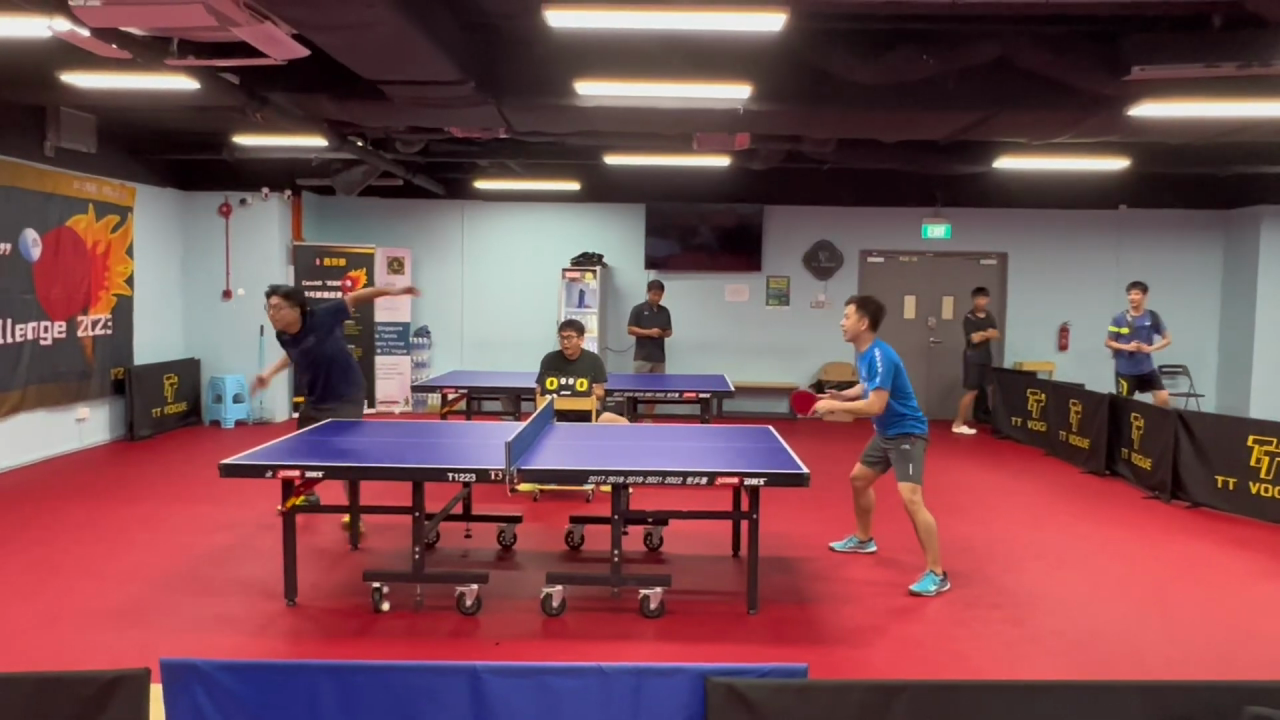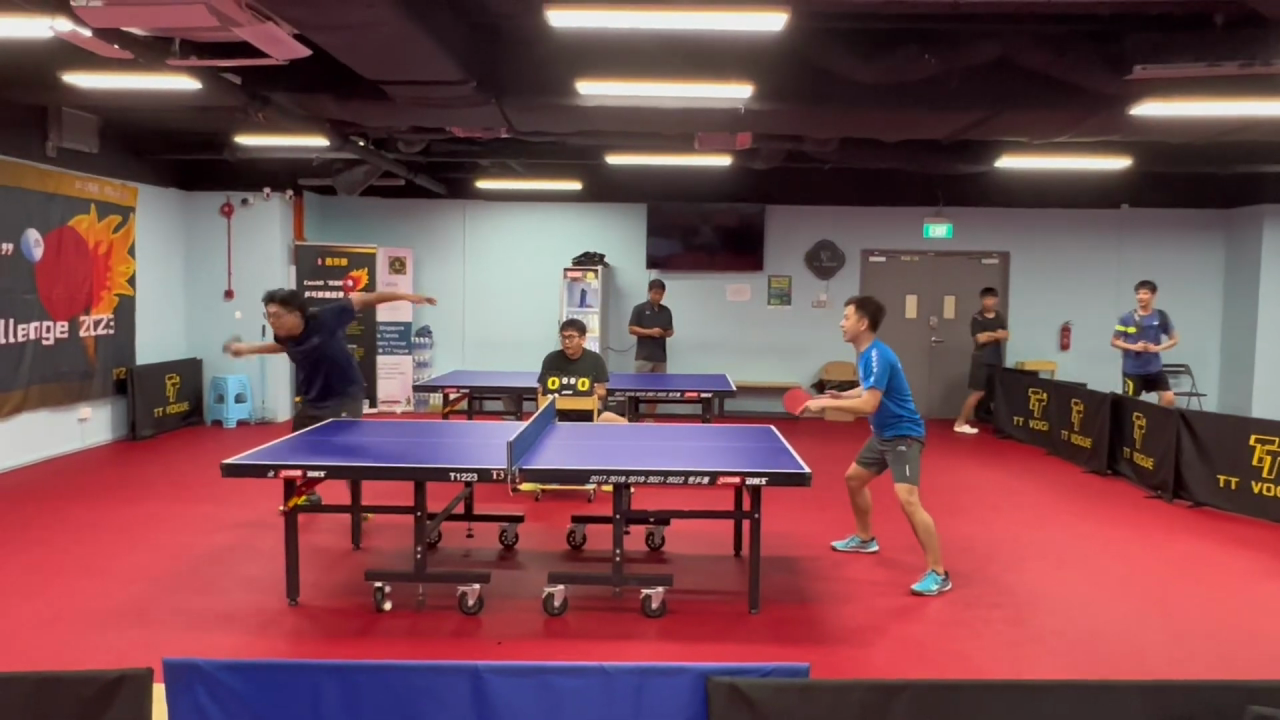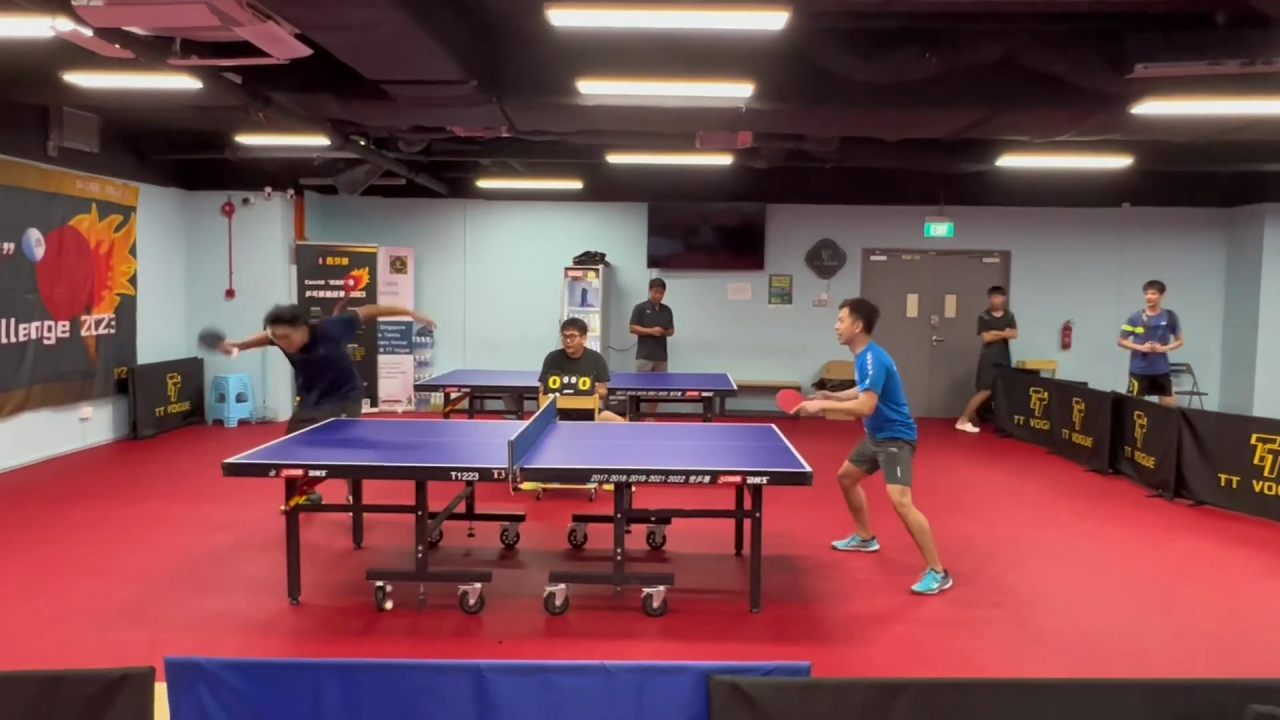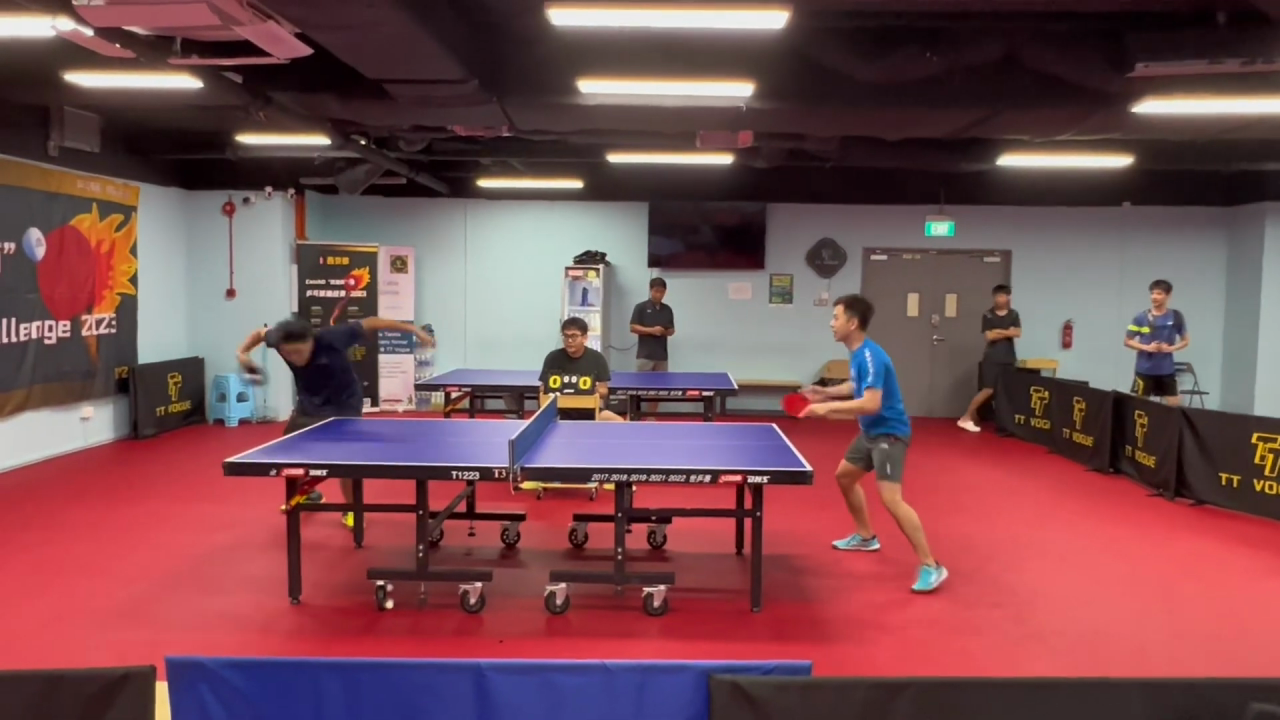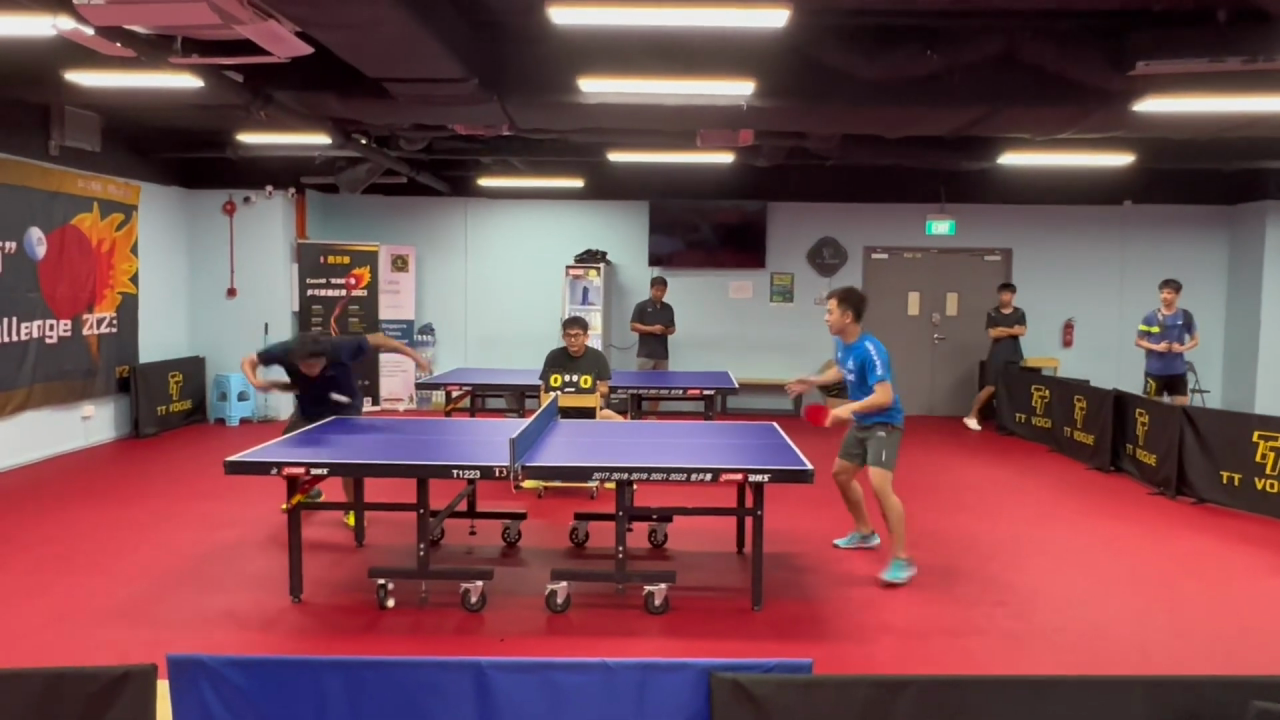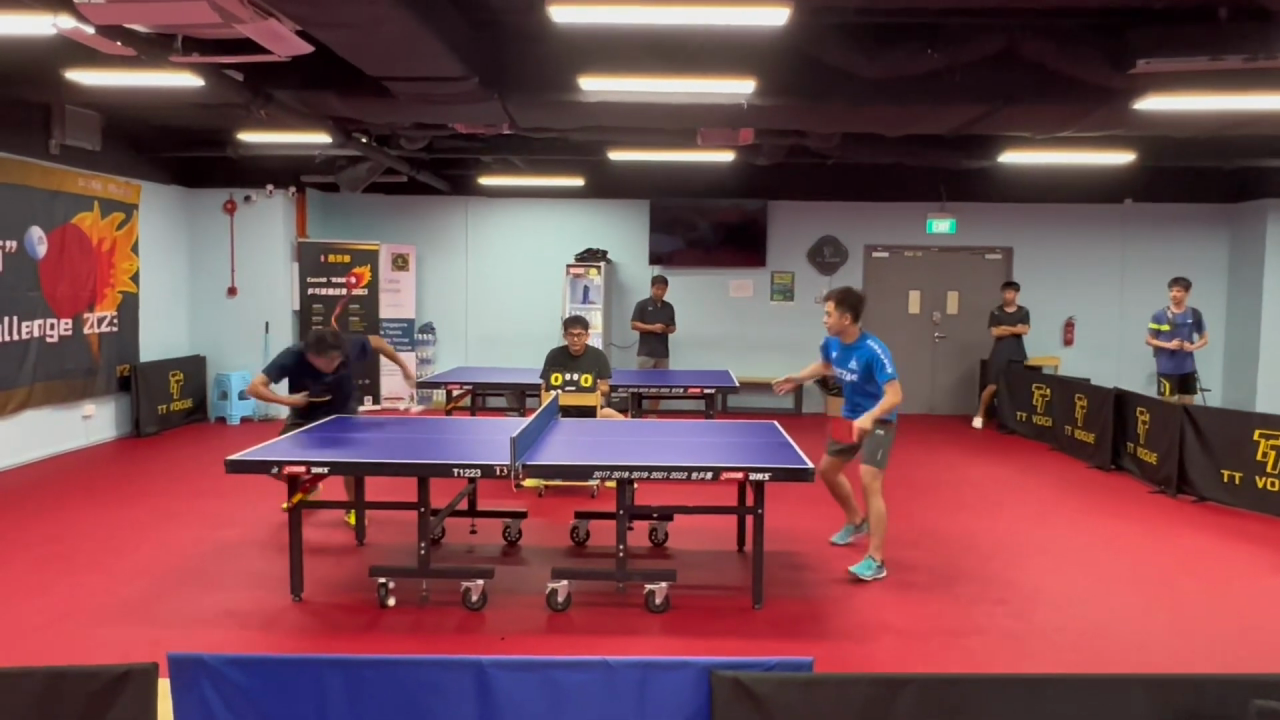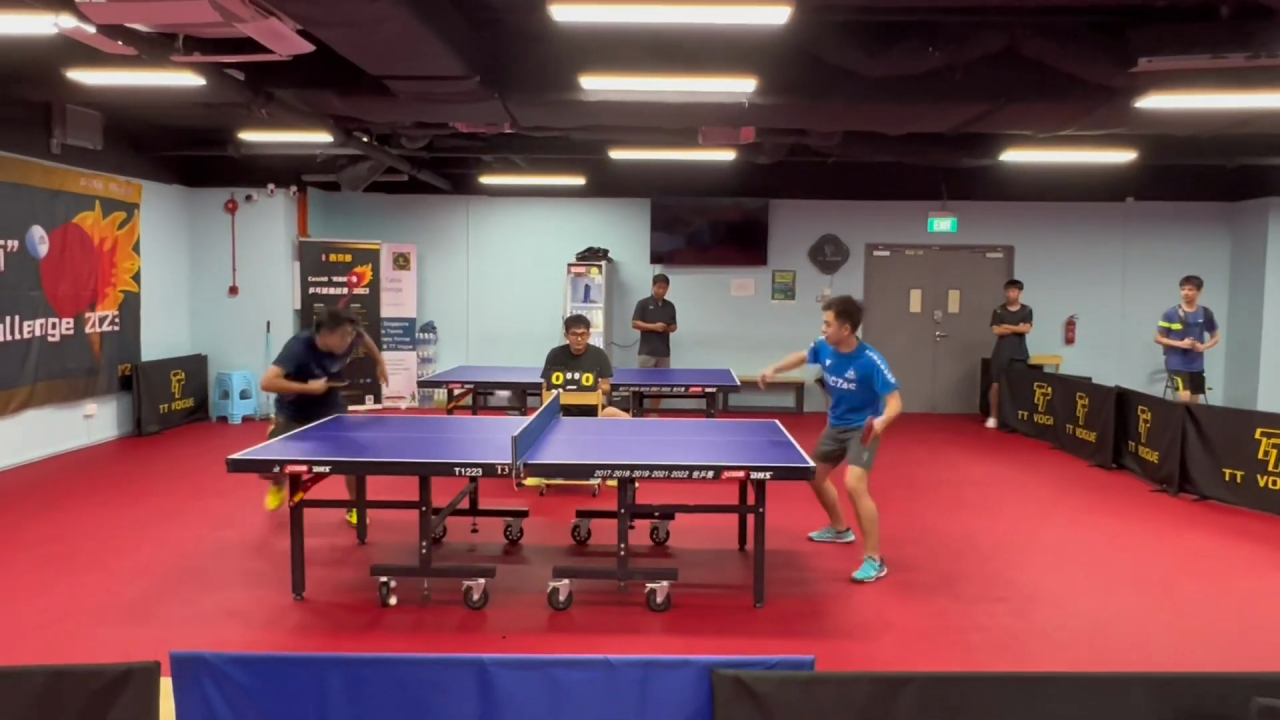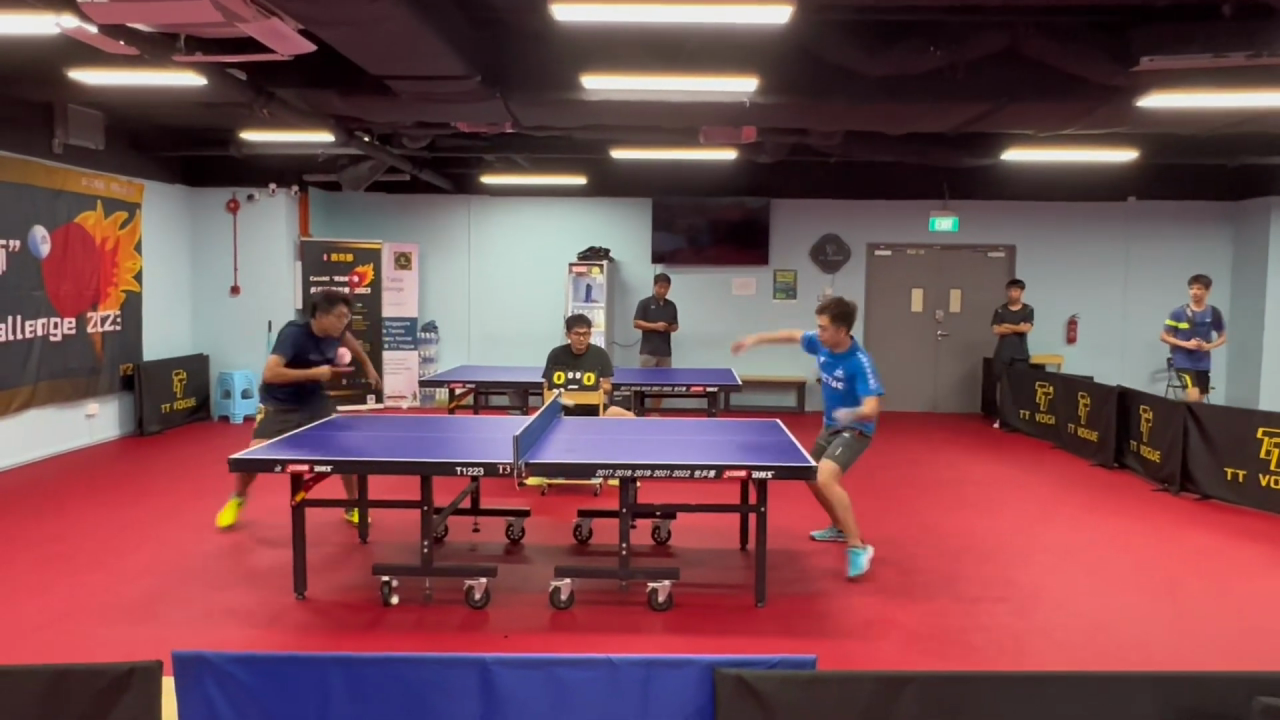
dt=0.1s
person 1, frame 1
left shoulder: (881, 356)
right shoulder: (863, 353)
left elbow: (876, 406)
left wrist: (833, 405)
right wrist: (841, 395)
left hip: (907, 433)
right hip: (885, 433)
left knee: (911, 499)
right knee: (859, 479)
left ankle: (937, 573)
right ankle: (864, 539)
person 1, frame 2
left shoulder: (878, 357)
right shoulder: (864, 353)
left elbow: (868, 405)
left wrist: (825, 404)
right wrist: (839, 395)
left hip: (904, 436)
right hip: (882, 434)
left knee: (908, 500)
right knee: (853, 479)
left ankle: (938, 573)
right ankle: (865, 538)
person 1, frame 3
left shoulder: (873, 360)
right shoulder: (861, 356)
left elbow: (864, 407)
left wrist: (823, 406)
right wrist: (833, 396)
left hip: (896, 437)
right hip: (876, 435)
left knee: (901, 502)
right knee: (846, 477)
left ankle: (937, 571)
right ankle: (865, 537)
person 1, frame 4
left shoulder: (871, 356)
right shoulder: (857, 353)
left elbow: (871, 404)
left wrist: (828, 407)
right wrist: (826, 392)
left hip: (890, 433)
right hip: (870, 432)
left knee: (891, 499)
right knee: (844, 476)
left ankle: (930, 565)
right ankle: (865, 536)
person 1, frame 5
left shoulder: (871, 350)
right shoulder: (843, 344)
left elbow: (886, 397)
left wrist: (847, 409)
right wrist: (811, 381)
left hip: (886, 423)
right hip: (862, 423)
left knee: (880, 484)
right knee: (841, 474)
left ankle: (902, 560)
right ankle: (866, 532)
person 1, frame 6
left shoulder: (875, 351)
right shoulder: (832, 343)
left elbow: (895, 396)
right elbow: (823, 366)
left wrist: (870, 417)
right wrist: (797, 380)
left hip: (877, 422)
right hip: (851, 419)
left knee: (869, 483)
right knee: (827, 470)
left ankle: (875, 559)
right ankle: (856, 522)
person 1, frame 7
left shoulder: (871, 362)
right shoulder: (824, 347)
left elbow: (895, 402)
right elbow: (802, 357)
left wrist: (882, 421)
right wrist: (774, 370)
left hip: (864, 428)
right hip: (836, 426)
left knee: (854, 485)
right knee: (815, 476)
left ankle: (874, 558)
right ankle: (838, 528)
person 1, frame 8
left shoulder: (860, 363)
right shoulder: (821, 343)
left elbow: (871, 408)
right elbow: (793, 335)
left wrist: (855, 413)
right wrist: (756, 338)
left hip: (854, 430)
right hip: (831, 426)
left knee: (826, 478)
right knee: (812, 476)
left ankle: (857, 547)
right ankle: (841, 528)
person 2, frame 1
left shoulder: (320, 318)
right shoulder: (283, 334)
left elbow: (355, 298)
left wrist: (391, 290)
right wrist: (270, 372)
left hip: (346, 399)
right hip: (314, 401)
right ankle: (308, 496)
person 2, frame 2
left shoulder: (325, 319)
right shoulder: (283, 333)
left elbow: (363, 299)
left wrist: (406, 296)
right wrist: (248, 349)
left hip: (345, 396)
right hip: (312, 399)
right ankle: (309, 495)
person 2, frame 3
left shoulder: (330, 330)
right shoulder: (281, 334)
left elbow: (369, 311)
right elbow: (267, 338)
left wrist: (412, 314)
right wrist: (239, 345)
left hip: (343, 399)
right hip: (310, 402)
right ankle: (308, 494)
person 2, frame 4
left shoulder: (332, 337)
right shoulder: (282, 341)
left elbow: (372, 323)
right elbow: (261, 333)
left wrist: (414, 330)
right wrist: (242, 353)
left hip: (343, 404)
right hip: (309, 405)
left ankle: (350, 509)
right ankle: (310, 494)
person 2, frame 5
left shoulder: (340, 349)
right shoulder: (284, 352)
left elbow: (378, 340)
right elbow: (249, 361)
left wrist: (414, 356)
right wrist: (256, 381)
left hip: (344, 409)
right hip: (308, 411)
left ankle: (352, 509)
right ankle: (311, 492)
person 2, frame 6
left shoulder: (349, 347)
right shoulder: (292, 357)
left elbow: (376, 342)
right elbow: (254, 388)
left wrist: (404, 367)
right wrist: (286, 400)
left hip: (340, 411)
right hip: (303, 414)
left ankle: (353, 508)
person 2, frame 7
left shoulder: (351, 338)
right shoulder: (298, 347)
left elbow: (364, 339)
right elbow: (266, 383)
left wrist: (381, 365)
right wrist: (307, 388)
left hip: (329, 408)
right hip: (293, 412)
left ankle: (354, 507)
right ankle: (279, 487)
person 2, frame 8
left shoulder: (336, 331)
right shoulder: (294, 333)
right elbow: (269, 374)
left wrist: (368, 367)
right wrist: (312, 373)
left hip: (314, 400)
right hip: (279, 403)
left ankle: (353, 507)
right ankle: (237, 500)
